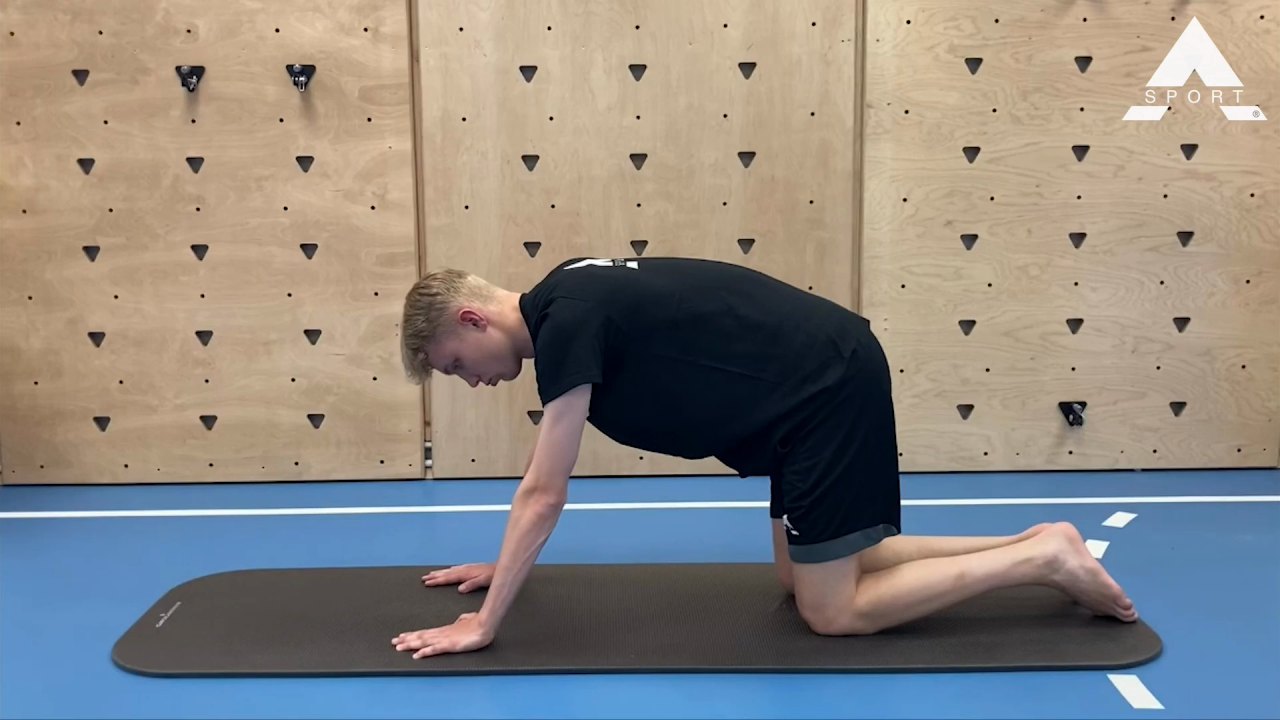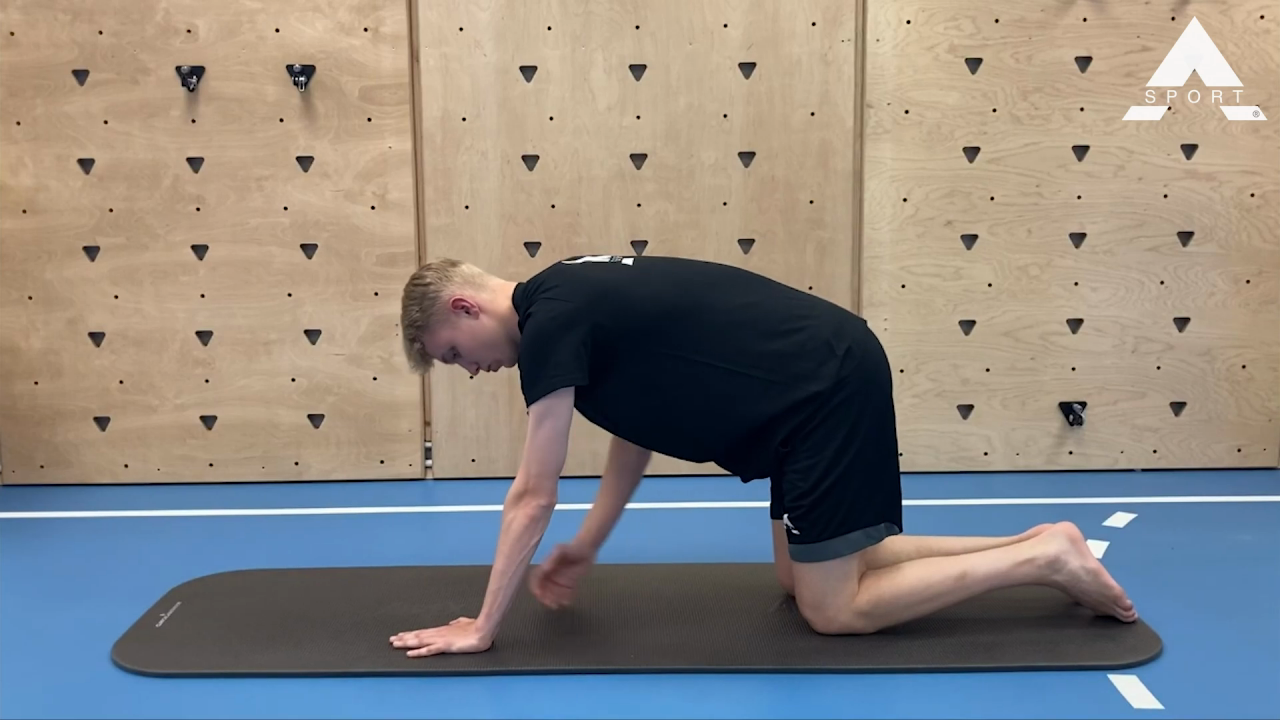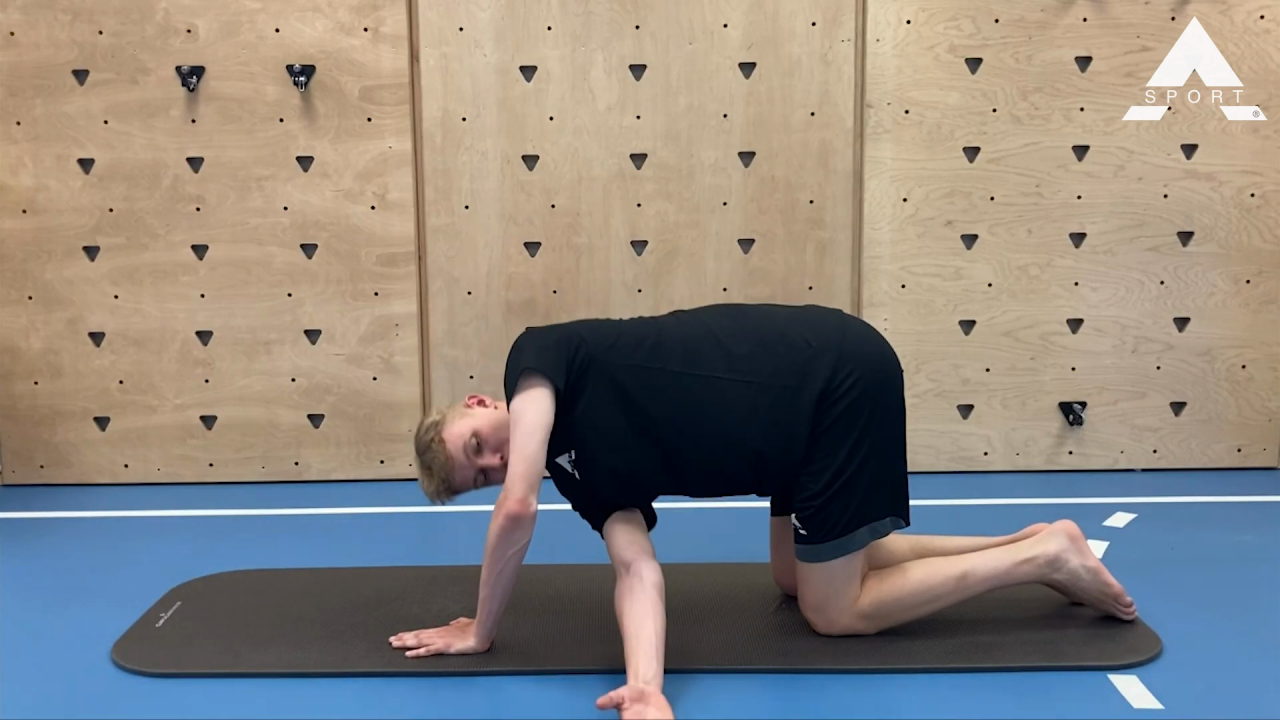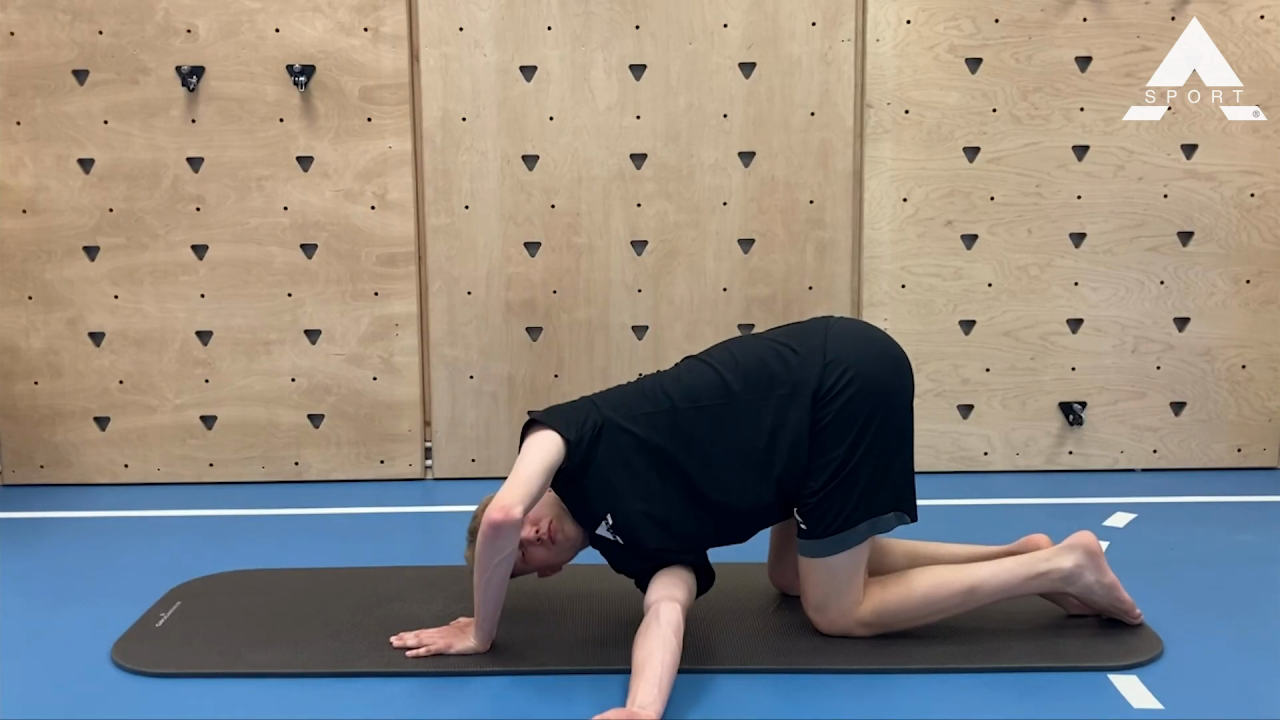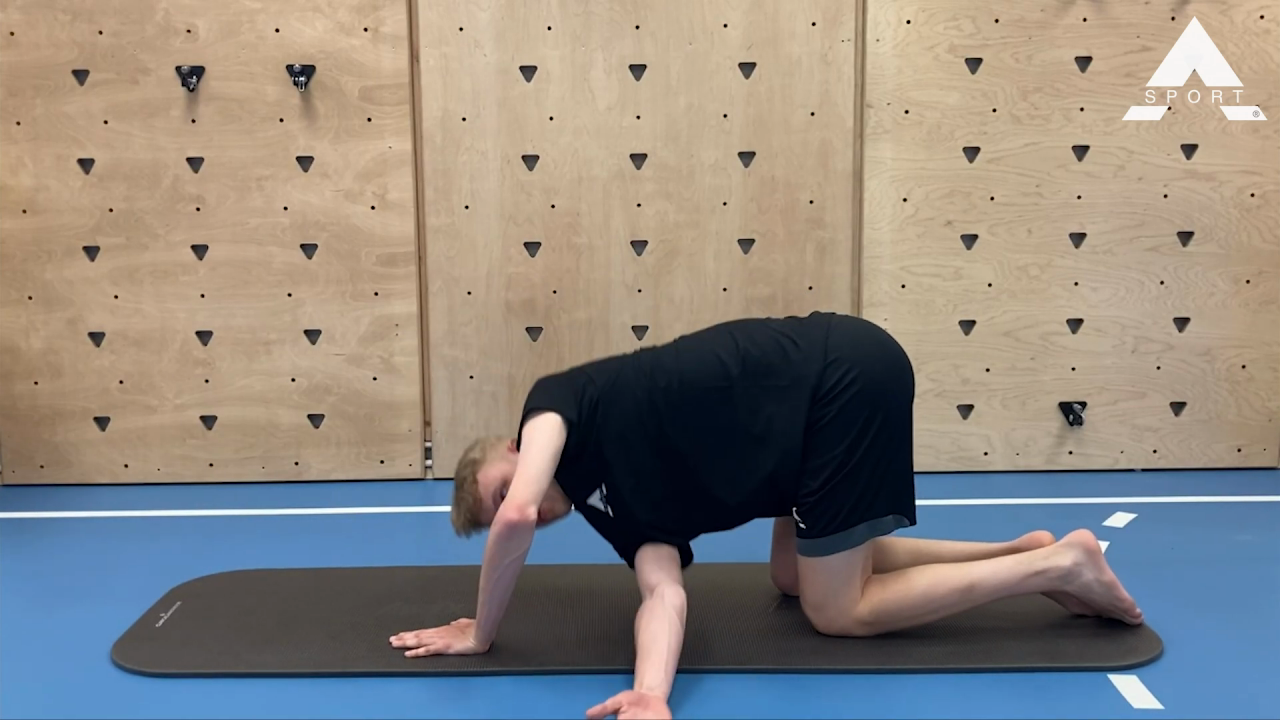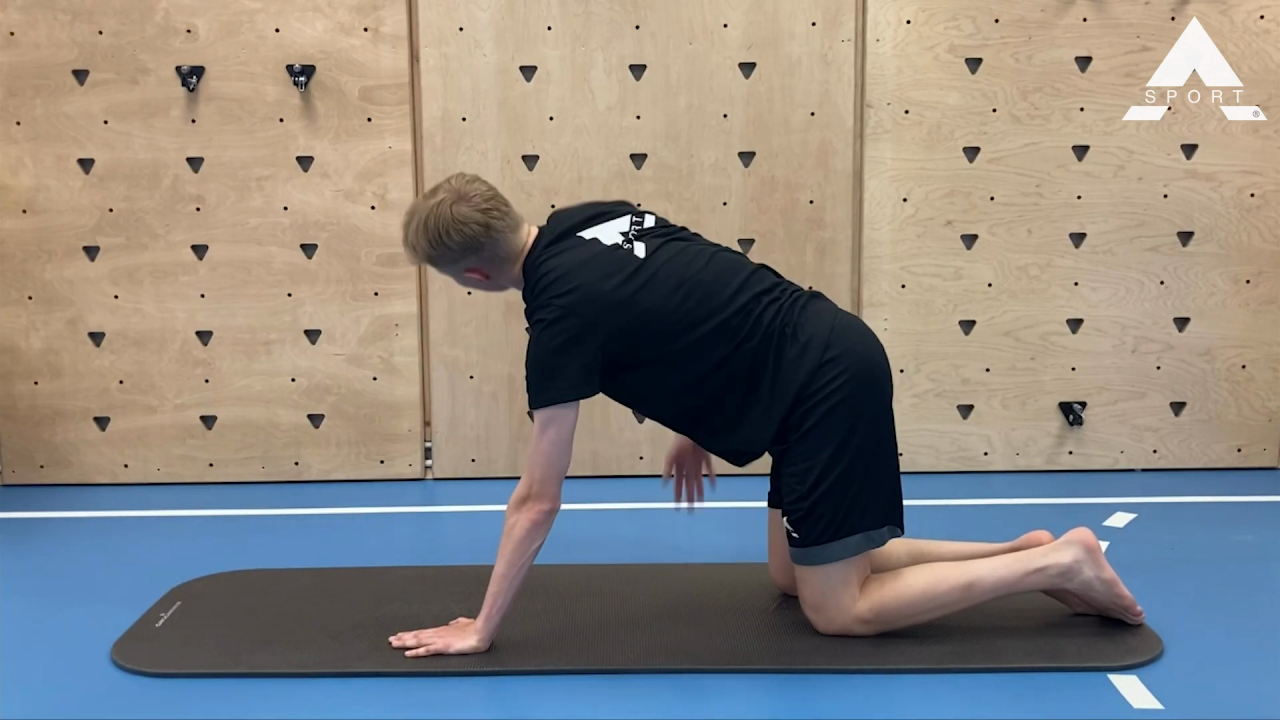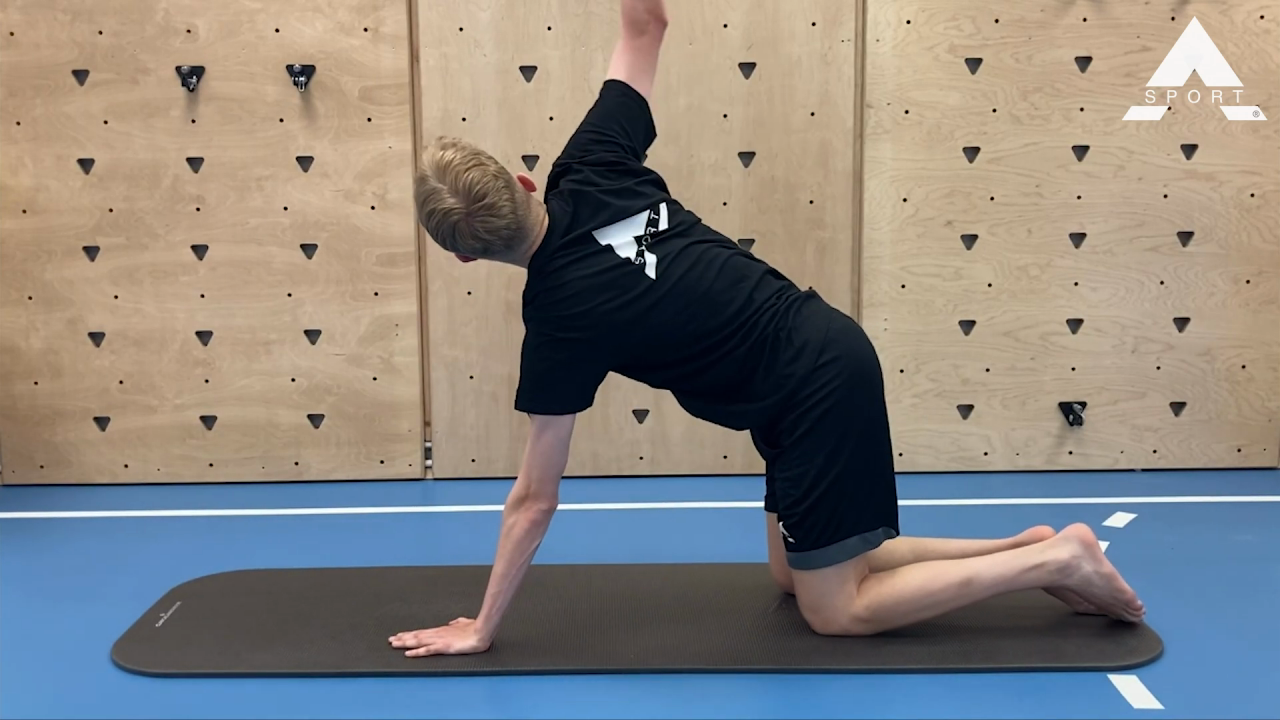
dt=0.7s
person 1, frame 1
left shoulder: (567, 324)
right shoulder: (565, 307)
left elbow: (544, 494)
right elbow: (542, 473)
left wrist: (483, 625)
right wrist: (503, 563)
left hip: (829, 386)
right hip: (824, 376)
left knee: (832, 608)
right knee: (803, 571)
left ankle: (1047, 561)
right ankle: (1033, 542)
person 1, frame 2
left shoulder: (551, 322)
right shoulder: (570, 303)
left elbow: (533, 496)
right elbow: (636, 433)
left wrist: (480, 629)
right wrist: (583, 548)
left hip: (828, 389)
right hip: (826, 375)
left knee: (832, 607)
right knee: (802, 573)
left ankle: (1046, 559)
right ankle: (1033, 543)
person 1, frame 3
left shoulder: (535, 359)
right shoulder: (586, 471)
left elbow: (518, 510)
right elbow: (638, 567)
left wrist: (479, 632)
left hip: (842, 378)
right hip: (829, 380)
left knee: (834, 611)
right knee: (799, 575)
left ankle: (1045, 558)
right ankle: (1026, 544)
person 1, frame 4
left shoulder: (560, 434)
right shoulder: (637, 538)
left elbow: (498, 514)
right elbow: (667, 612)
left wrist: (482, 631)
left hip: (844, 377)
right hip: (839, 377)
left knee: (838, 611)
right knee: (794, 577)
left ankle: (1057, 566)
right ankle: (1021, 555)
person 1, frame 5
left shoulder: (551, 404)
right shoulder: (610, 491)
left elbow: (518, 517)
right elbow: (663, 588)
left wrist: (479, 632)
left hip: (846, 379)
right hip: (844, 374)
left knee: (837, 609)
right knee: (797, 575)
left ankle: (1059, 566)
right ankle: (1021, 550)
person 1, frame 6
left shoulder: (563, 311)
right shoulder: (581, 224)
left elbow: (538, 500)
left wrist: (481, 628)
right wrist: (695, 433)
left hip: (825, 388)
right hip: (832, 357)
left knee: (838, 609)
right knee: (793, 573)
left ankle: (1057, 563)
right ankle: (1026, 550)
person 1, frame 7
left shoulder: (562, 315)
right shoulder: (589, 169)
left elbow: (535, 499)
left wrist: (481, 628)
left hip: (813, 394)
right hip: (825, 355)
left knee: (836, 610)
right knee: (798, 572)
left ankle: (1056, 560)
right ankle: (1026, 547)
